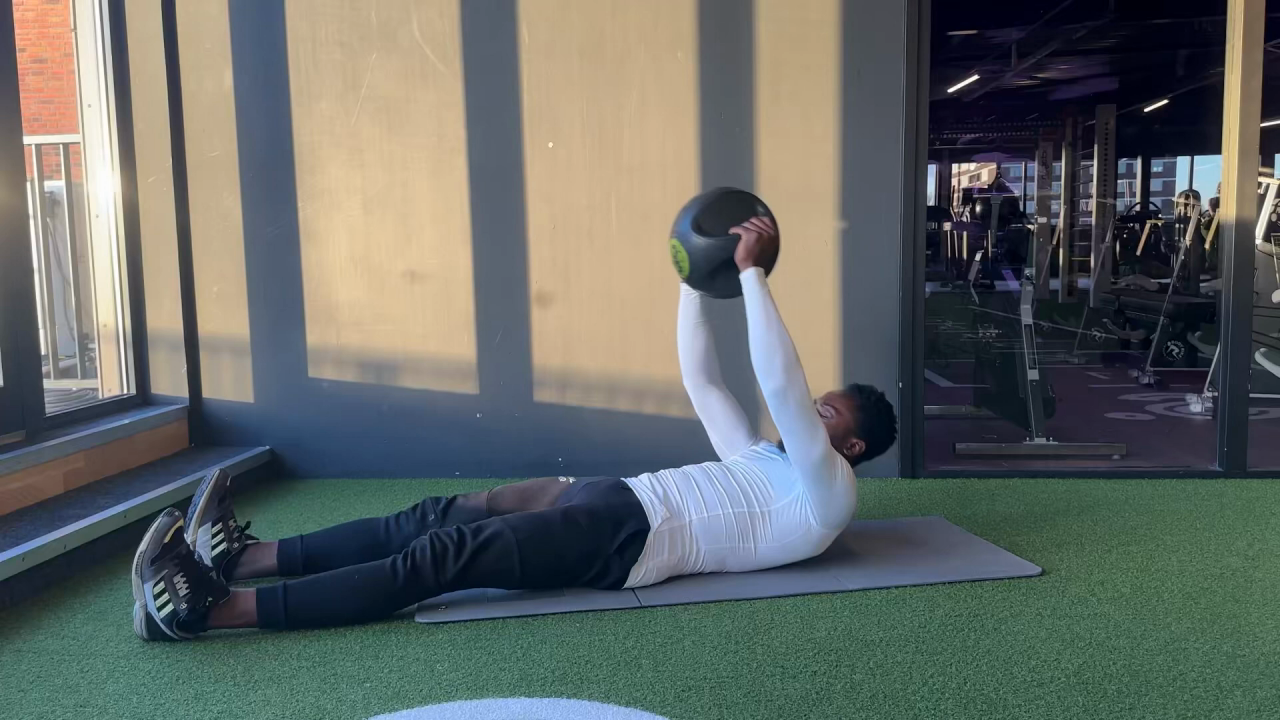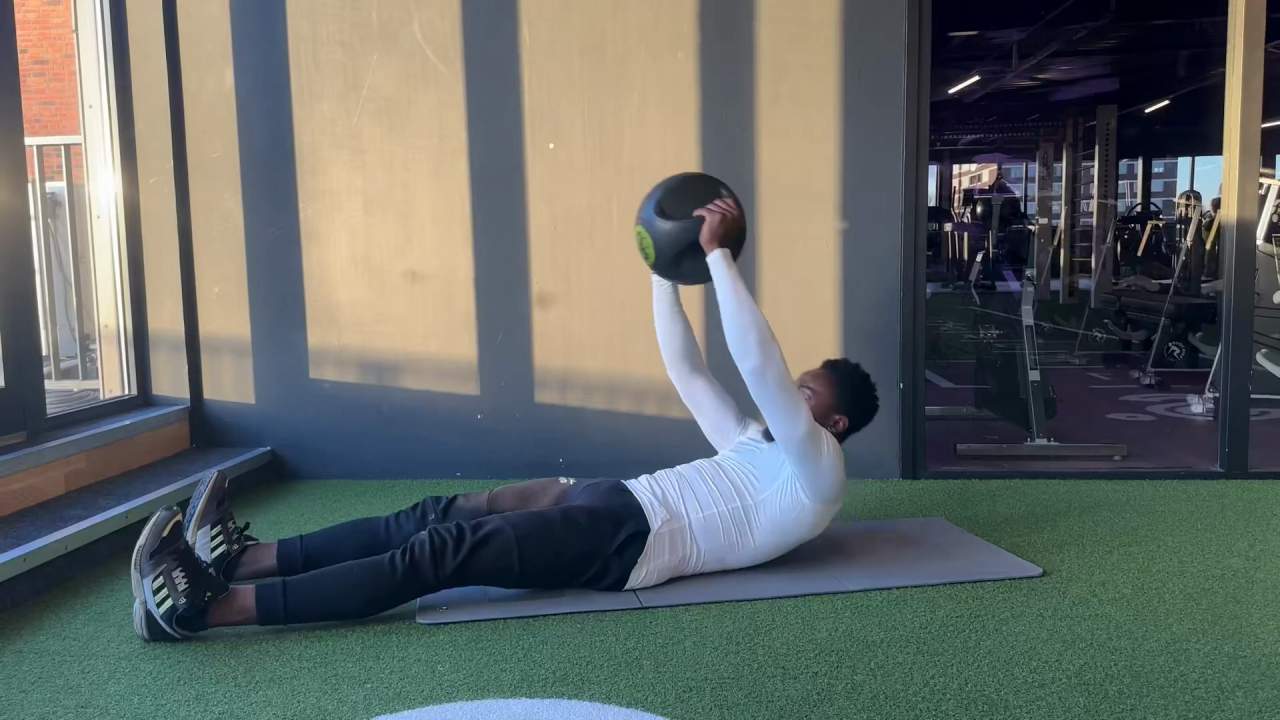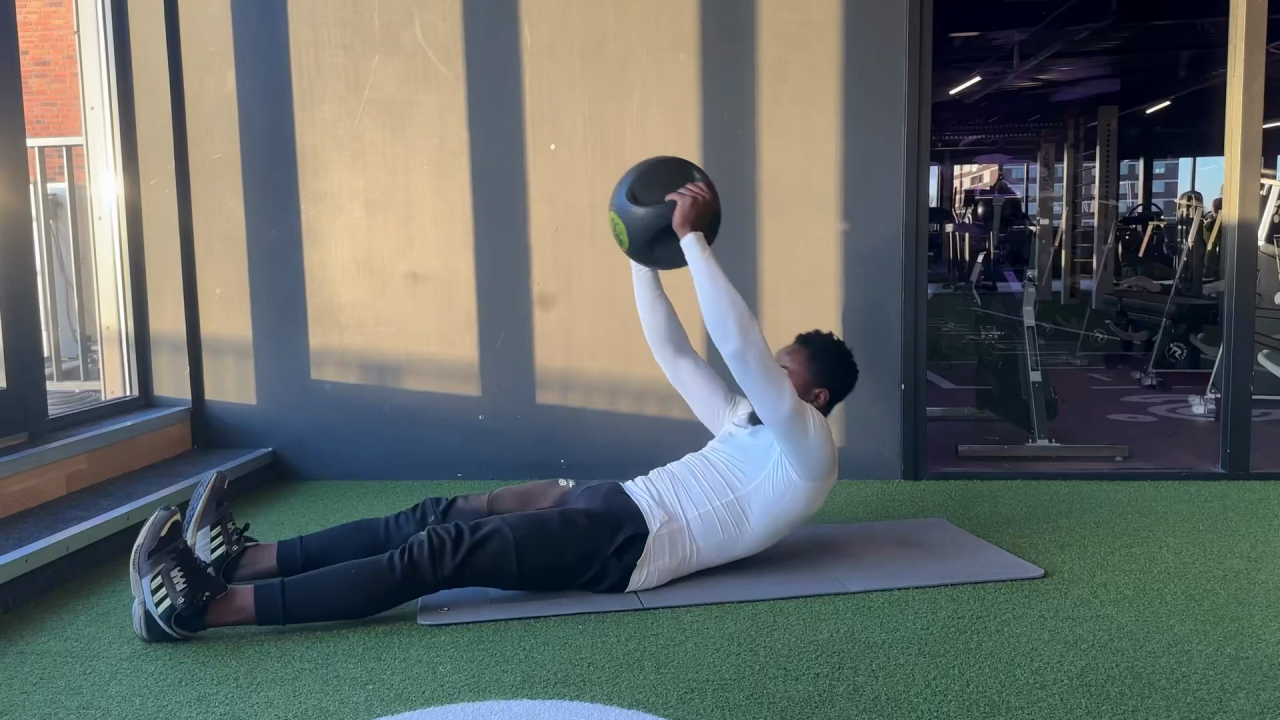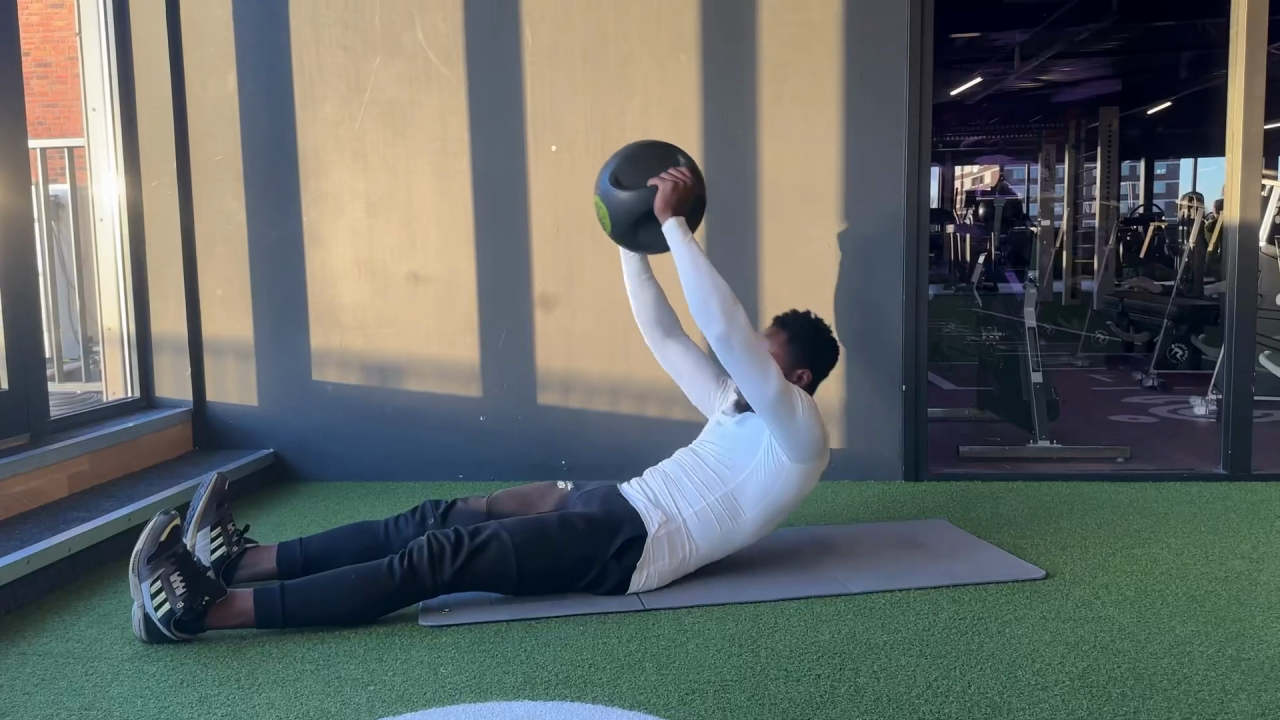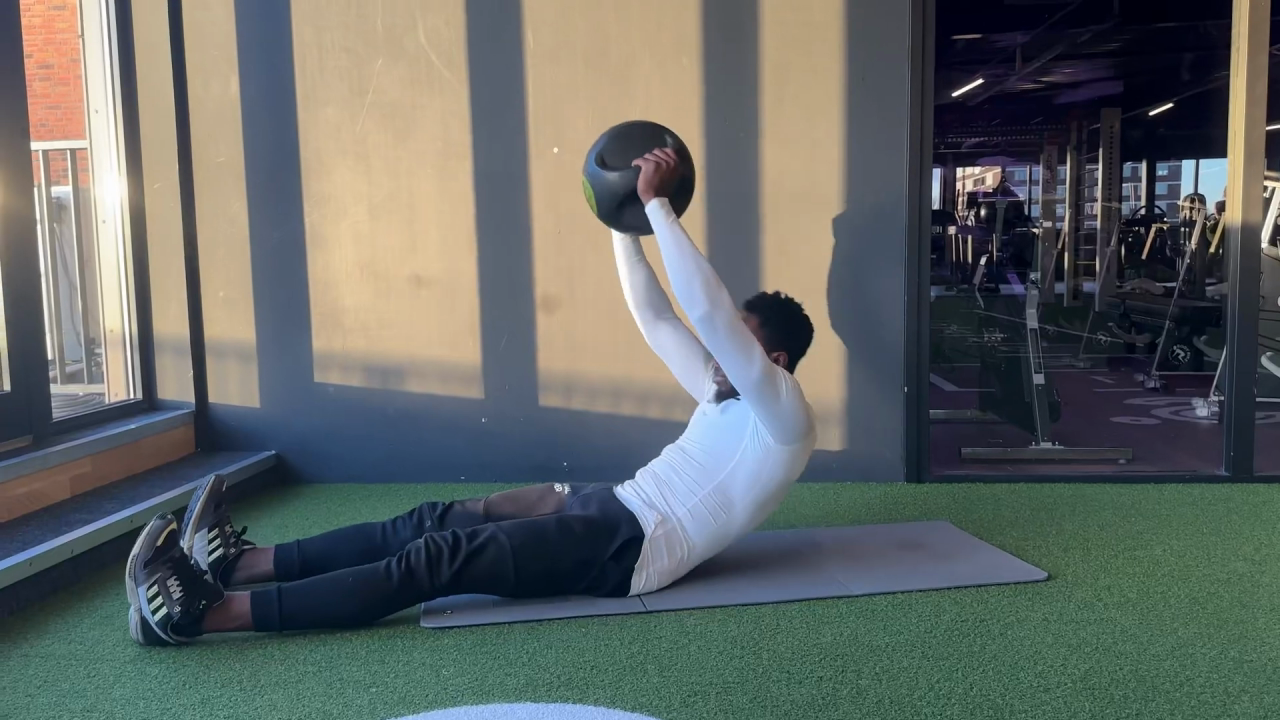
dt=0.1s
person 1, frame 1
left shoulder: (830, 494)
right shoulder: (772, 459)
left elbow: (783, 389)
right elbow: (704, 384)
left wrist: (752, 273)
right wrist: (697, 282)
left hip: (630, 537)
right hip: (619, 499)
left knee: (443, 556)
right knee: (435, 518)
left ankle: (214, 609)
right ankle: (243, 555)
person 1, frame 2
left shoulder: (818, 478)
right shoulder: (758, 447)
left elbow: (761, 372)
right elbow: (686, 371)
left wrist: (719, 255)
right wrist: (669, 268)
left hip: (625, 538)
right hip: (616, 501)
left knee: (443, 551)
right knee: (433, 518)
left ankle: (214, 605)
right ankle: (243, 554)
person 1, frame 3
left shoulder: (809, 450)
right shoulder: (751, 424)
left elbow: (746, 352)
right elbow: (674, 355)
left wrist: (692, 238)
right wrist: (646, 252)
left hip: (633, 540)
right hip: (616, 502)
left knee: (443, 553)
right knee: (438, 518)
left ankle: (210, 606)
right ankle: (244, 557)
person 1, frame 4
left shoulder: (799, 434)
right shoulder: (739, 410)
left elbow: (726, 336)
right elbow: (665, 337)
left wrist: (673, 223)
left hip: (627, 543)
right hip: (611, 503)
left knee: (444, 556)
right knee: (437, 521)
left ankle: (209, 607)
right ankle: (243, 558)
person 1, frame 5
left shoulder: (785, 414)
right shoulder: (727, 393)
left elbow: (713, 312)
right elbow: (658, 321)
left wrist: (657, 202)
right wrist: (624, 221)
left hip: (632, 546)
right hip: (611, 506)
left knee: (443, 559)
right knee: (436, 522)
left ankle: (207, 612)
right ankle: (241, 560)
